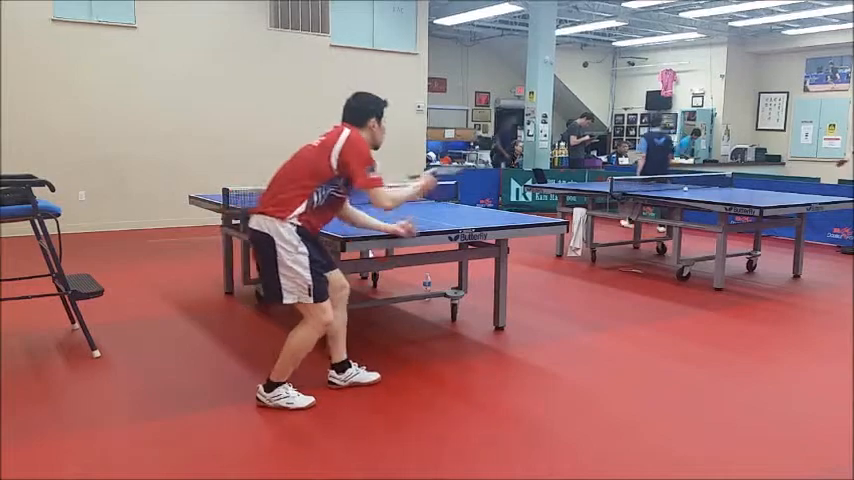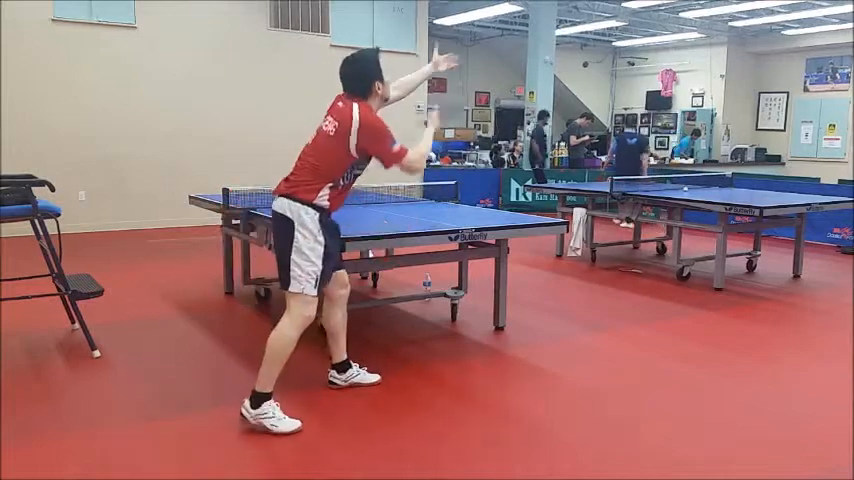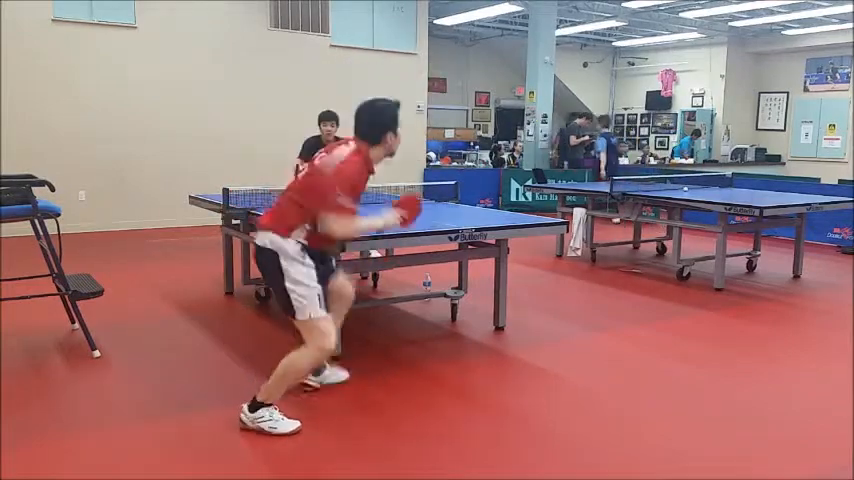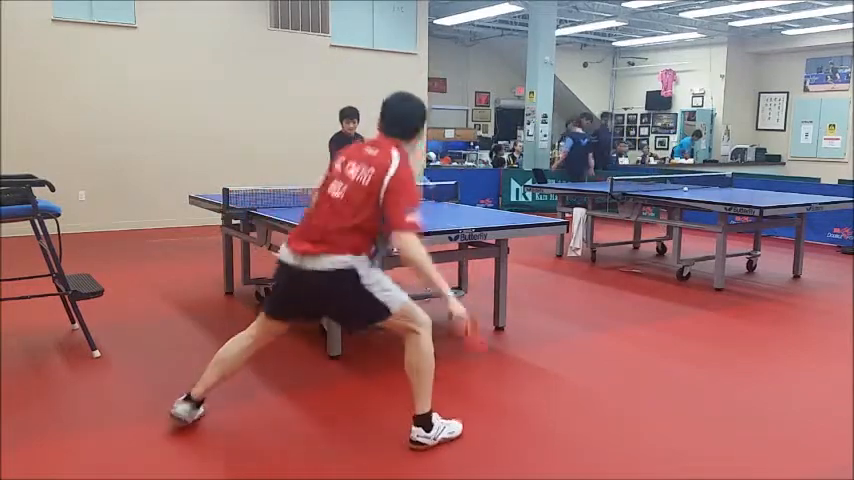
dt=0.7s
person 1, frame 1
left shoulder: (340, 142)
right shoulder: (353, 142)
left elbow: (342, 209)
right elbow: (384, 200)
left wrist: (389, 229)
right wrist: (419, 187)
left hip: (290, 227)
right hip: (279, 229)
left knee: (339, 289)
right knee: (320, 316)
left ankle: (341, 369)
right ankle: (273, 388)
person 1, frame 2
left shoulder: (345, 103)
right shoulder: (368, 122)
left elbow: (392, 93)
right elbow: (410, 163)
left wrist: (430, 69)
right wrist: (431, 130)
left hip: (308, 211)
right hip: (302, 214)
left knee: (339, 288)
right knee: (302, 311)
left ankle: (342, 369)
right ankle: (259, 403)
person 1, frame 3
left shoulder: (351, 154)
right shoulder: (349, 164)
right elbow: (336, 226)
right wrist: (382, 222)
left hip: (297, 243)
right hip: (282, 247)
left knee: (343, 291)
right knee: (323, 342)
left ankle: (316, 370)
right ankle: (258, 408)
person 1, frame 4
left shoulder: (348, 154)
right shoulder: (400, 172)
right elbow: (406, 244)
right wrist: (447, 295)
left hip: (295, 260)
right hip: (340, 267)
left knee: (258, 334)
right knee: (417, 327)
left ankle: (192, 401)
right ankle: (426, 425)
